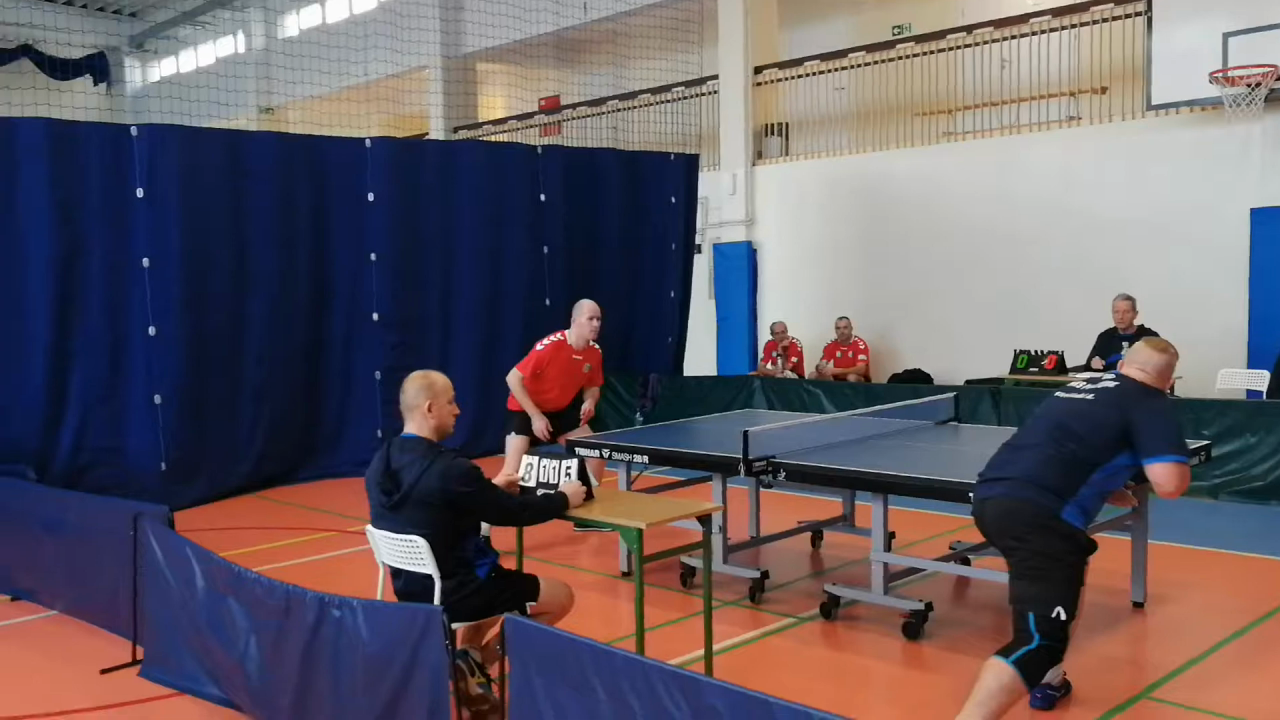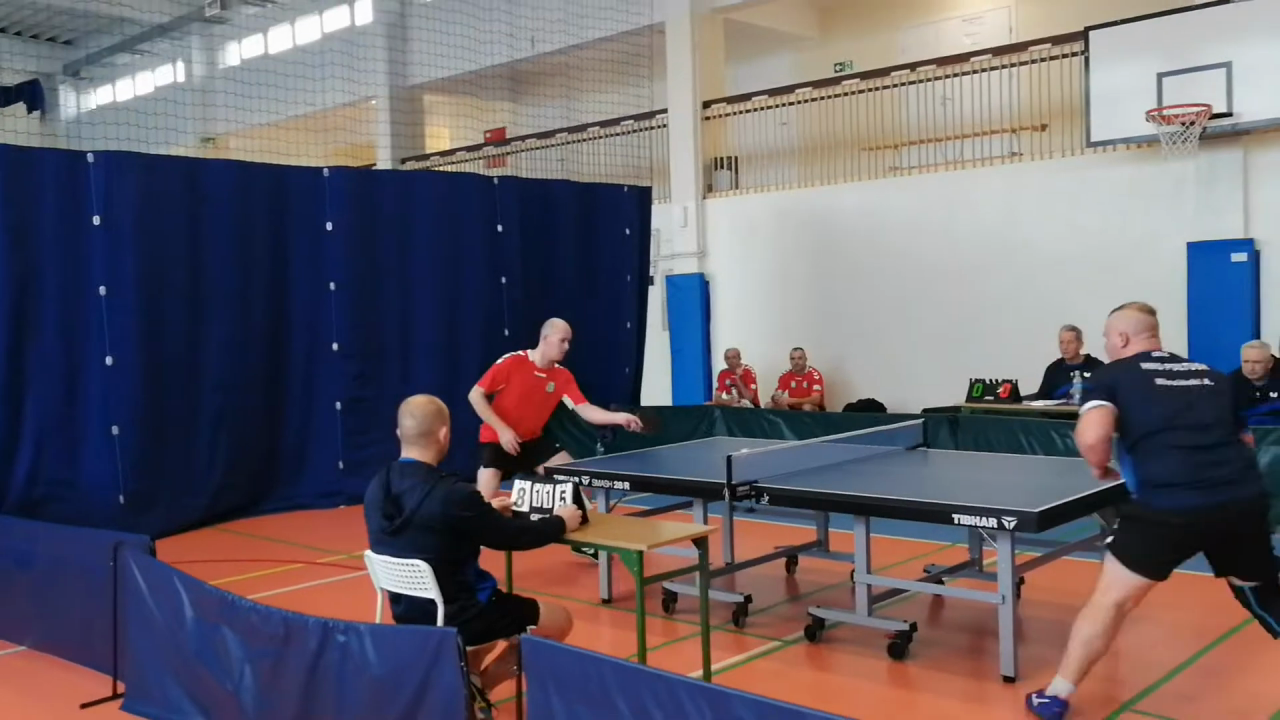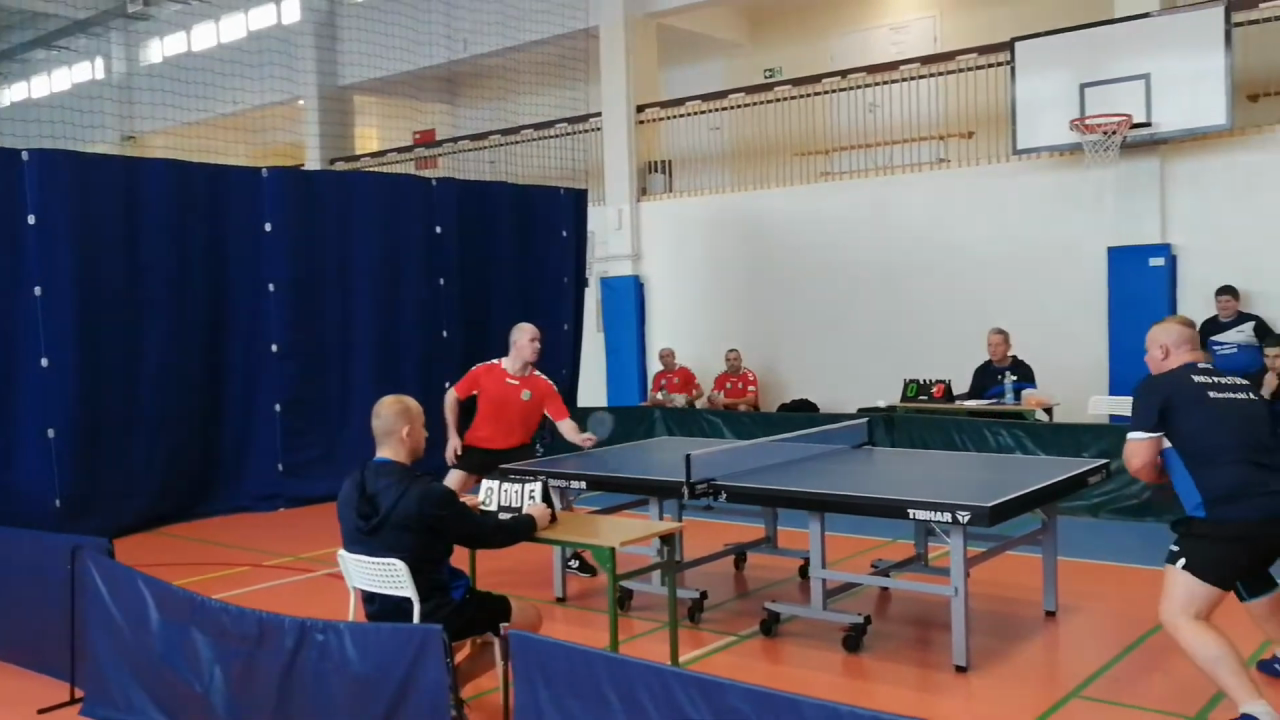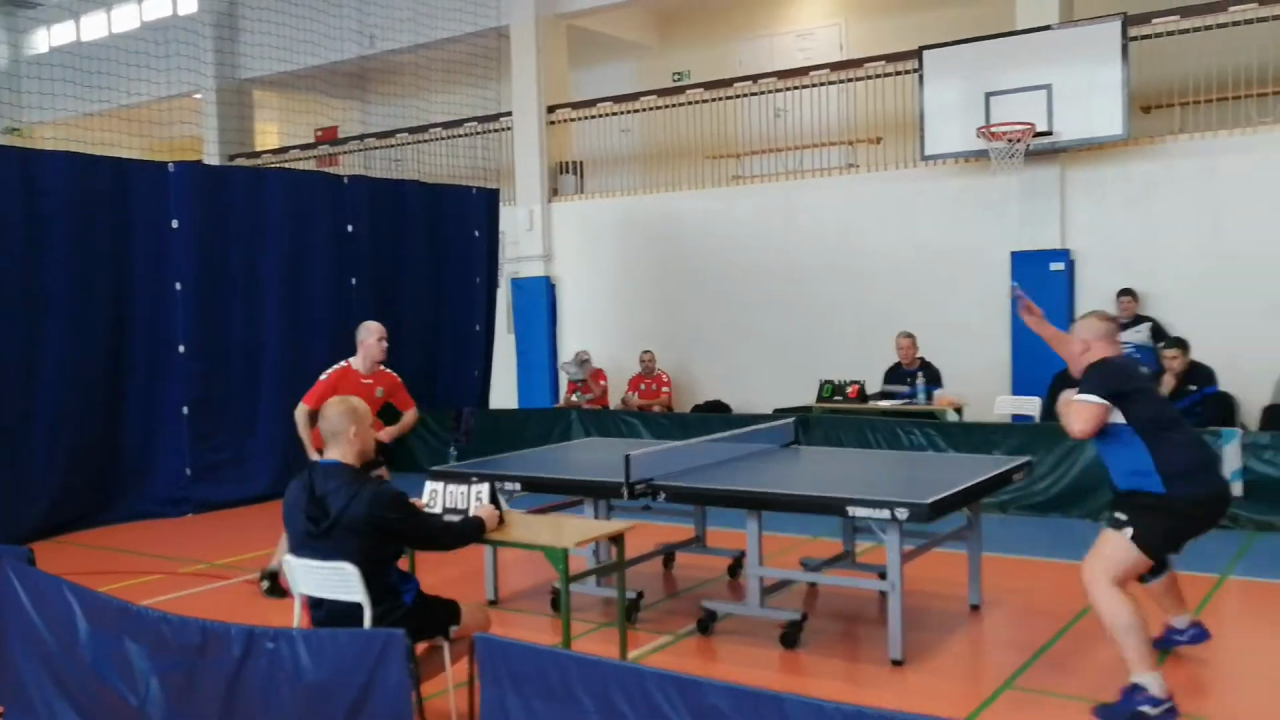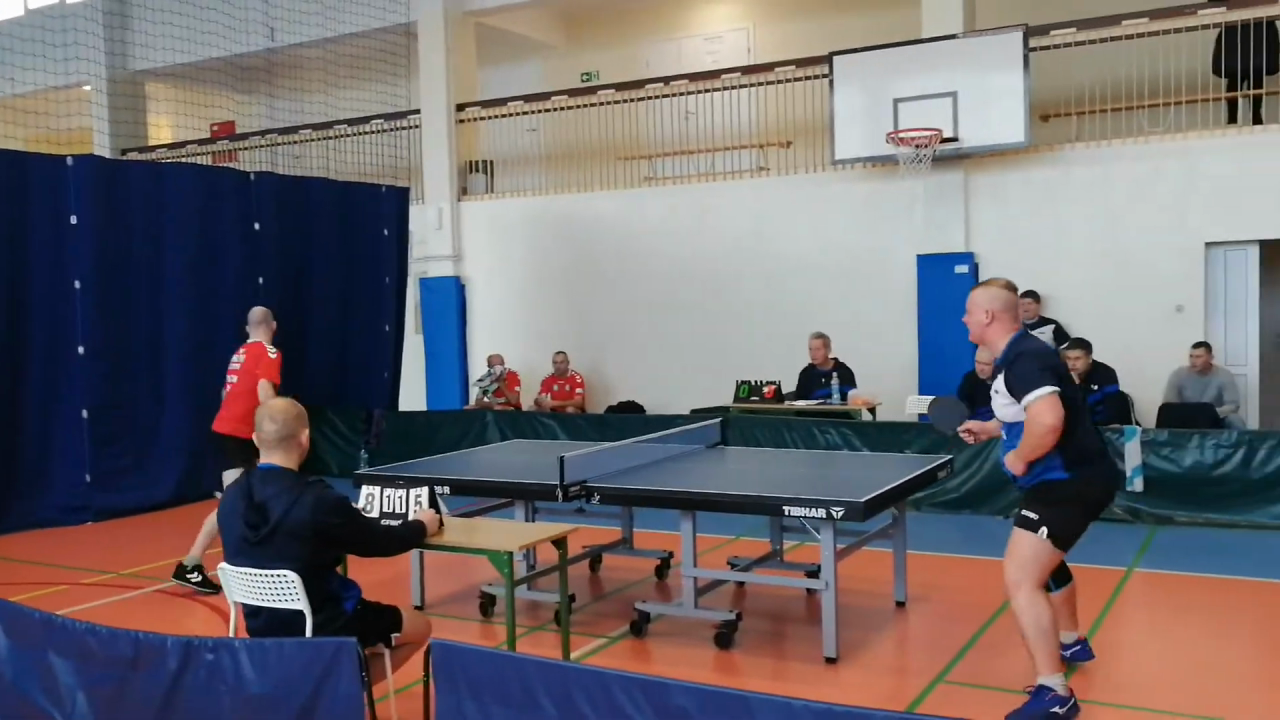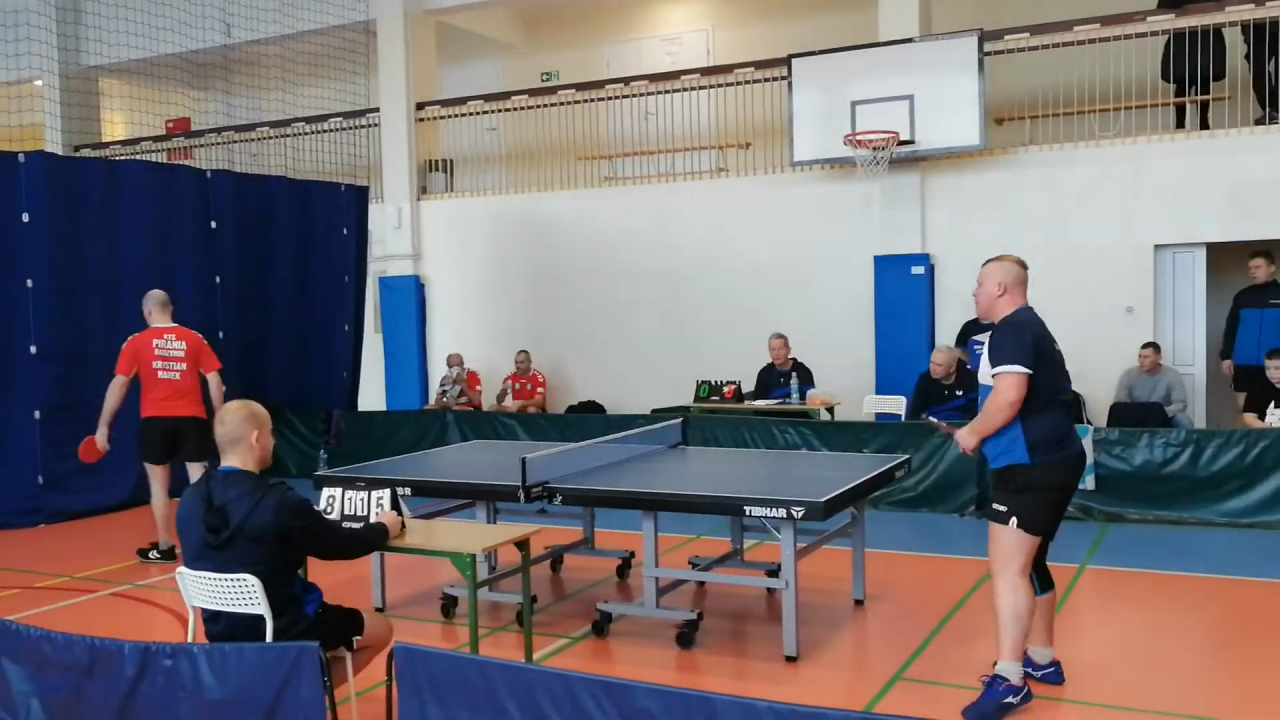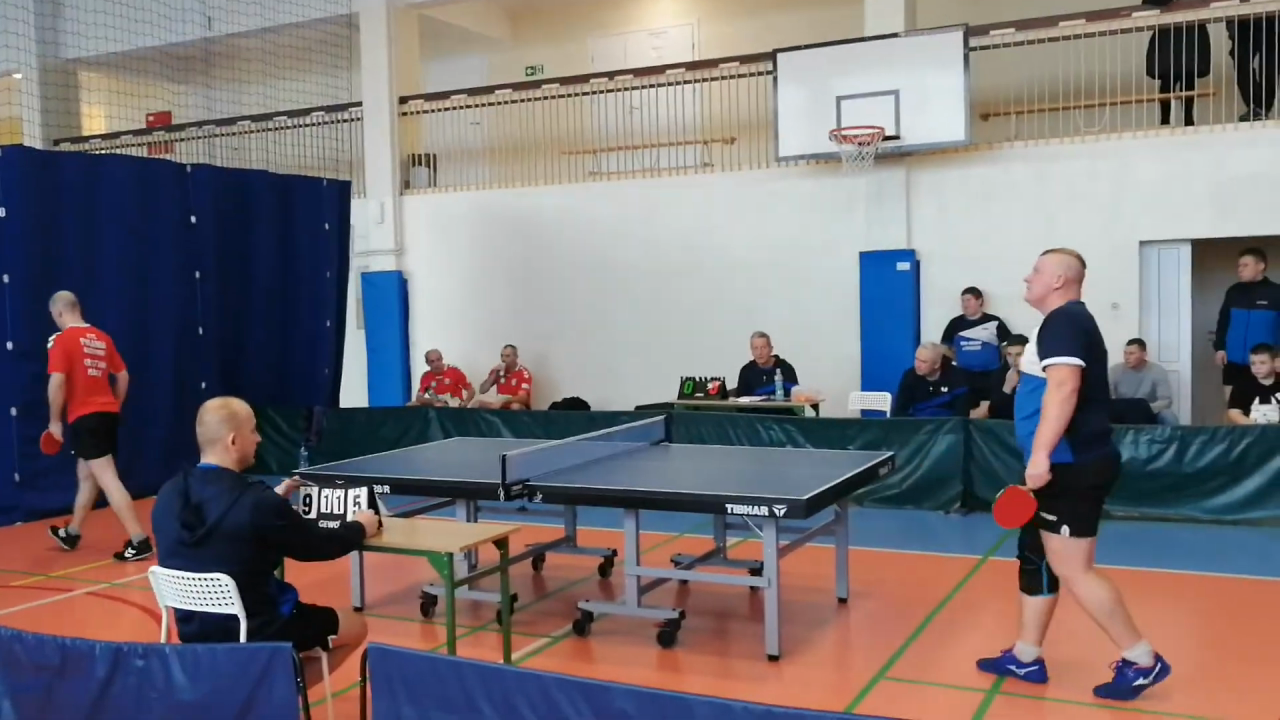
dt=0.5s
person 1, frame 1
left shoulder: (1072, 390)
right shoulder: (1151, 403)
right elbow: (1169, 484)
left hip: (991, 497)
right hip: (1034, 513)
left knee: (1053, 582)
right knee: (1039, 640)
left ankle: (1048, 680)
person 1, frame 2
left shoulder: (1113, 376)
right shoulder: (1208, 374)
left elbow: (1090, 437)
right elbow: (1243, 440)
left wrist: (1100, 467)
left hip: (1167, 506)
right hip: (1243, 503)
left knee: (1111, 599)
person 1, frame 3
left shoulder: (1156, 387)
right shoulder: (1242, 386)
left elbow: (1139, 464)
left wrist: (1161, 474)
left hip: (1227, 518)
left knee: (1179, 616)
right knee: (1243, 569)
person 1, frame 4
left shoulder: (1104, 370)
right shoulder: (1119, 369)
left elbow: (1081, 426)
right elbow: (1078, 358)
left wrist: (1068, 407)
right wrist: (1041, 325)
left hip: (1178, 497)
right hip: (1196, 490)
left knee: (1099, 578)
right knee: (1135, 552)
right ankle: (1183, 625)
person 1, frame 5
left shoulder: (1026, 358)
right shoulder: (1011, 358)
left elbow: (1049, 419)
left wrist: (1020, 457)
right wrist: (989, 429)
left hip: (1074, 483)
right hip: (1066, 479)
left knee: (1020, 578)
right knee: (1041, 563)
right ankle: (1071, 643)
person 1, frame 6
left shoulder: (1012, 329)
right shoulder: (1029, 328)
left elbow: (1009, 397)
left wrist: (971, 435)
right wrist: (982, 429)
left hip: (1032, 469)
right hip: (1046, 463)
left knee: (1006, 567)
right knee: (1027, 563)
left ankle: (1010, 680)
right ankle: (1041, 659)
person 1, frame 7
left shoulder: (1064, 321)
right shoulder: (1068, 322)
left elbow: (1063, 389)
left wrist: (1040, 455)
right wrist: (1046, 457)
left hip: (1070, 466)
right hip: (1067, 463)
left knee: (1071, 568)
right knee: (1034, 558)
left ankle: (1141, 659)
right ankle: (1026, 656)
person 2, frame 1
left shoulder: (382, 462)
right shoulder: (448, 468)
right elbow: (512, 512)
left wrist: (489, 489)
right wrist: (563, 499)
left hip: (412, 585)
right hip: (451, 592)
left knee: (499, 575)
right knee: (561, 596)
left ankle: (469, 655)
right ankle: (474, 664)
person 2, frame 2
left shoulder: (378, 487)
right shoulder: (451, 494)
right elbow: (512, 536)
left wrist: (484, 513)
right wrist: (560, 522)
left hip: (408, 611)
right hip: (453, 615)
left knee: (500, 605)
right knee: (559, 619)
left ankle: (466, 677)
right ankle: (473, 690)
person 2, frame 3
left shoulder: (351, 488)
right shoulder: (425, 493)
right elbow: (486, 535)
left wrist: (455, 511)
right wrist: (530, 521)
left hip: (381, 609)
right hip: (428, 613)
left knee: (475, 601)
right knee: (529, 617)
person 2, frame 4
left shoulder: (297, 490)
right shoulder: (375, 496)
right elbow: (437, 537)
left wrist: (403, 512)
right wrist: (480, 523)
left hip: (326, 614)
right hip: (379, 617)
right knee: (478, 620)
person 2, frame 5
left shoulder: (232, 497)
right shoulder: (317, 500)
right elbow: (379, 543)
left wrist: (343, 516)
right wrist: (420, 526)
left hip: (261, 625)
right hip: (318, 628)
right knee: (419, 626)
person 2, frame 6
left shoulder: (192, 499)
right shoulder: (278, 503)
right elbow: (342, 545)
left wrist: (307, 520)
right wrist: (382, 529)
right hip: (281, 632)
right knee: (381, 629)
person 2, frame 7
left shoulder: (169, 494)
right shoulder: (257, 502)
right elbow: (318, 546)
right wrist: (359, 528)
right hip: (253, 632)
right knee: (355, 626)
person 3, frame 1
left shoulder: (595, 352)
right shoulder: (550, 346)
left elbow: (593, 387)
right elbow: (513, 378)
left wrist: (590, 402)
right wrist: (536, 416)
left hip: (561, 410)
right hip: (526, 410)
left knee: (596, 455)
right knee: (512, 472)
person 3, frame 2
left shoulder: (562, 377)
right shoulder: (511, 363)
left elbow: (585, 410)
right elbow: (476, 395)
left wrist: (619, 417)
right wrist: (501, 429)
left hip: (533, 440)
right hip: (498, 440)
person 3, frame 3
left shoulder: (543, 385)
right shoulder: (484, 371)
left elbow: (563, 422)
right elbow: (452, 397)
left wrist: (579, 437)
right wrist: (452, 435)
left hip: (516, 449)
right hip: (477, 447)
left ankle: (570, 555)
person 3, frame 4
left shoulder: (390, 379)
right shoulder: (336, 375)
left elbow: (411, 411)
right elbow: (301, 411)
left wrist: (393, 430)
right wrist: (313, 453)
right ankle: (271, 572)
person 3, frame 5
left shoulder: (240, 353)
right shoulder: (268, 353)
right elbow: (265, 391)
left hip: (225, 431)
right hip: (237, 435)
right ankle: (190, 565)
person 3, frame 6
left shoulder: (136, 342)
right shoulder: (195, 339)
left elbow: (118, 385)
right elbow: (215, 380)
left wrist: (103, 426)
left hip: (155, 421)
right hip: (193, 420)
left knee: (158, 485)
left ankle: (164, 548)
person 3, frame 7
left shoulder: (60, 340)
right shoulder: (103, 338)
left elbow: (56, 383)
right elbow: (123, 376)
left wrist: (55, 420)
left hip: (84, 417)
right hip: (108, 414)
left knee: (108, 480)
right knee: (85, 474)
left ankle: (139, 540)
right ankle: (72, 532)
